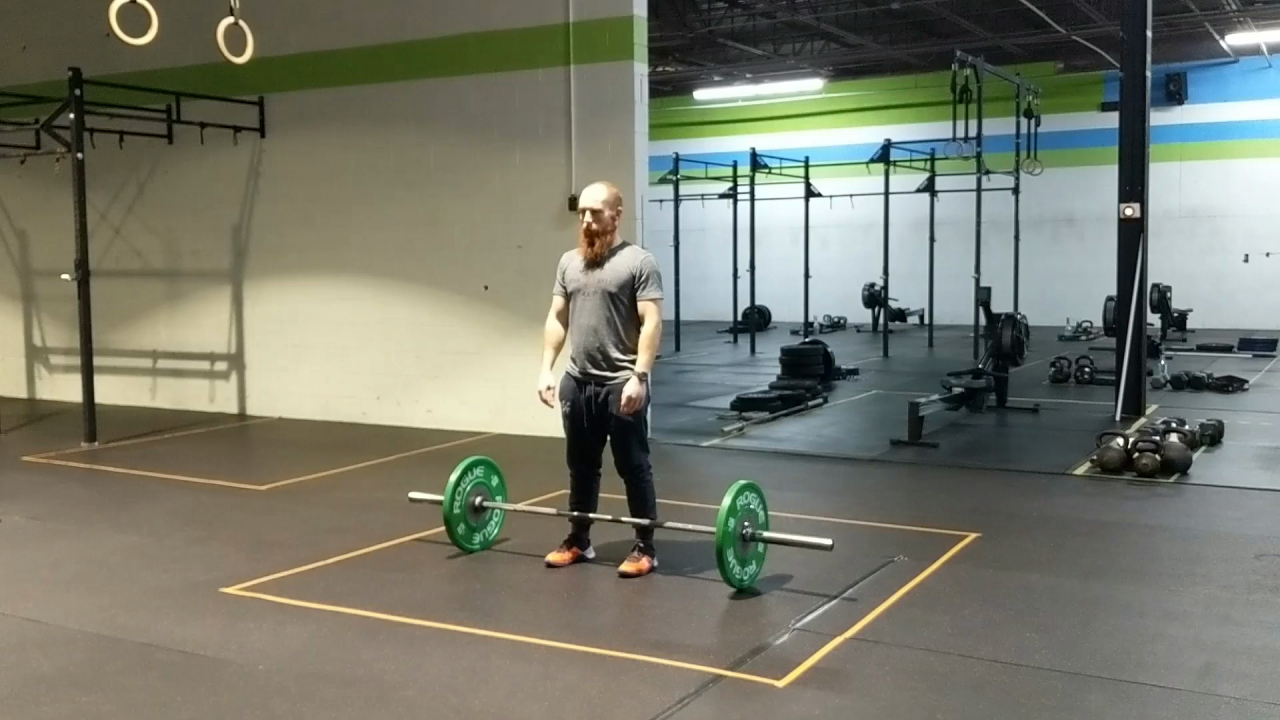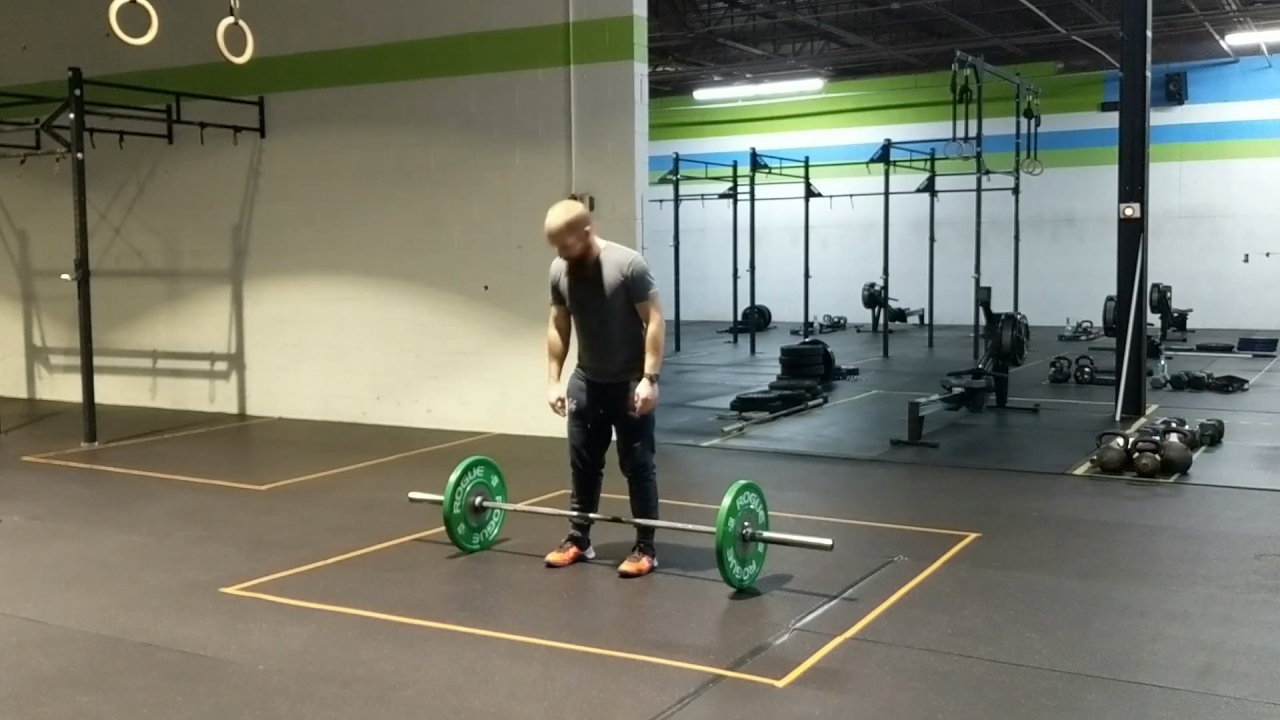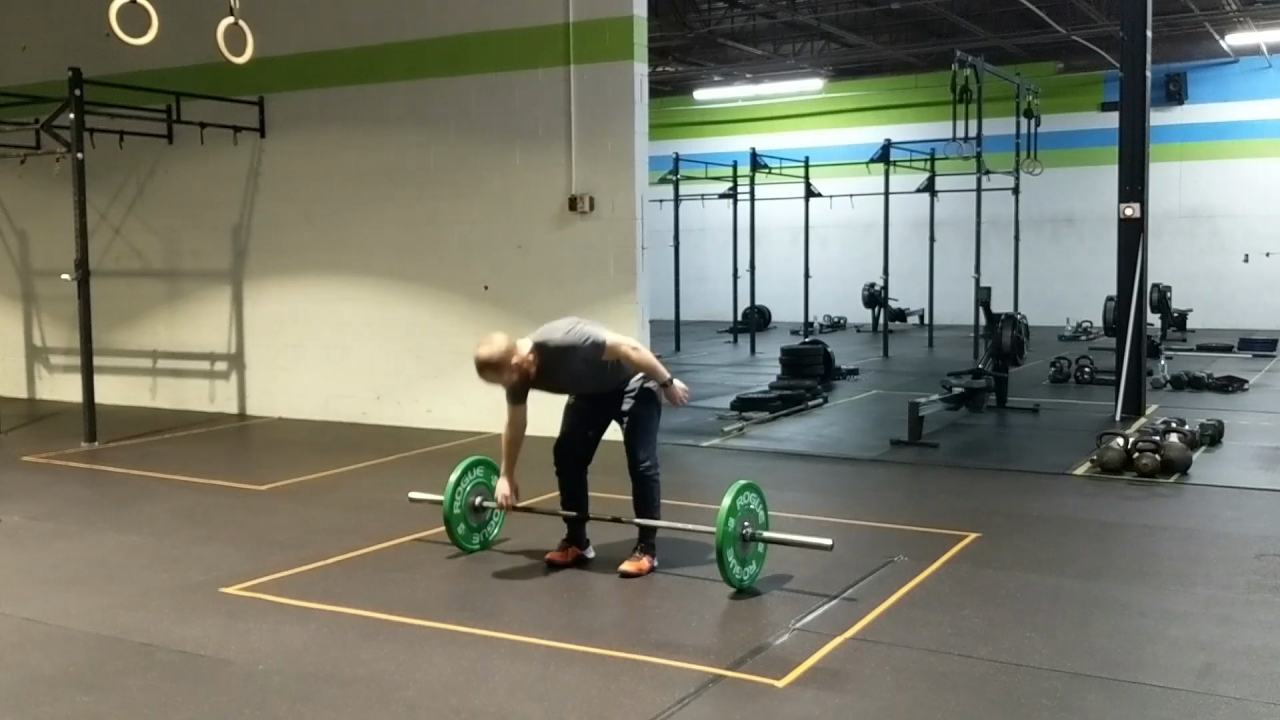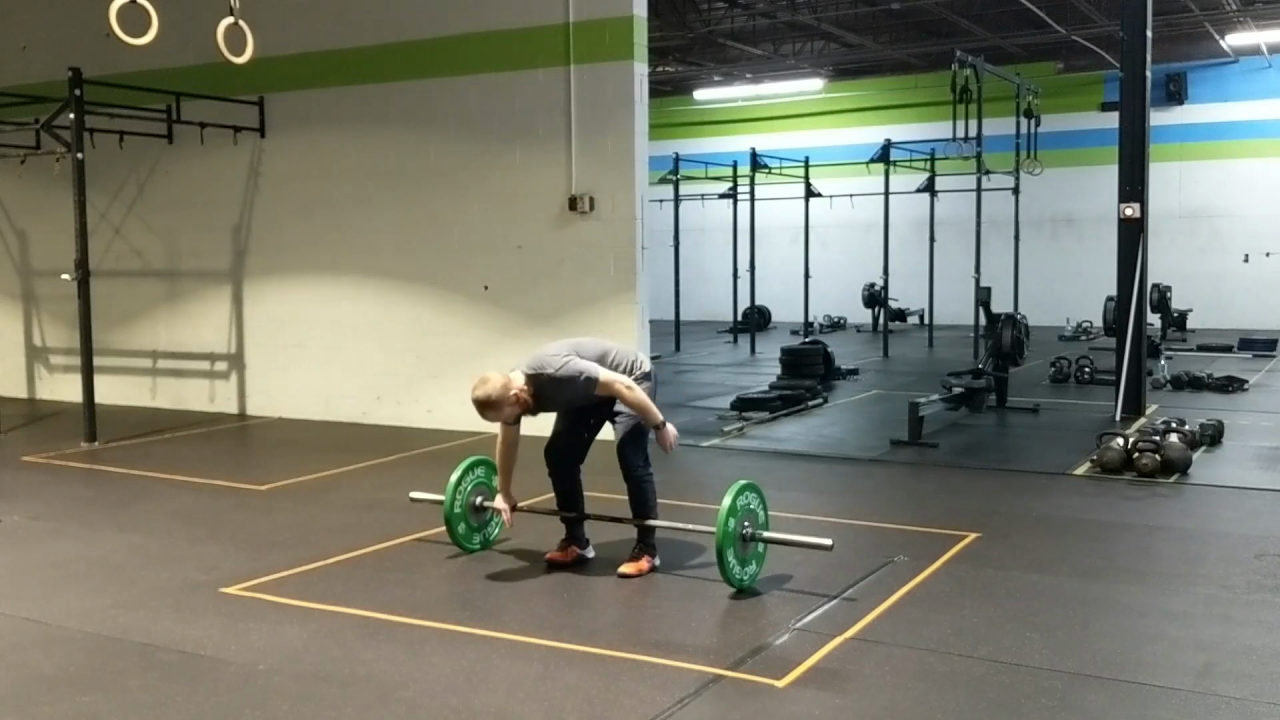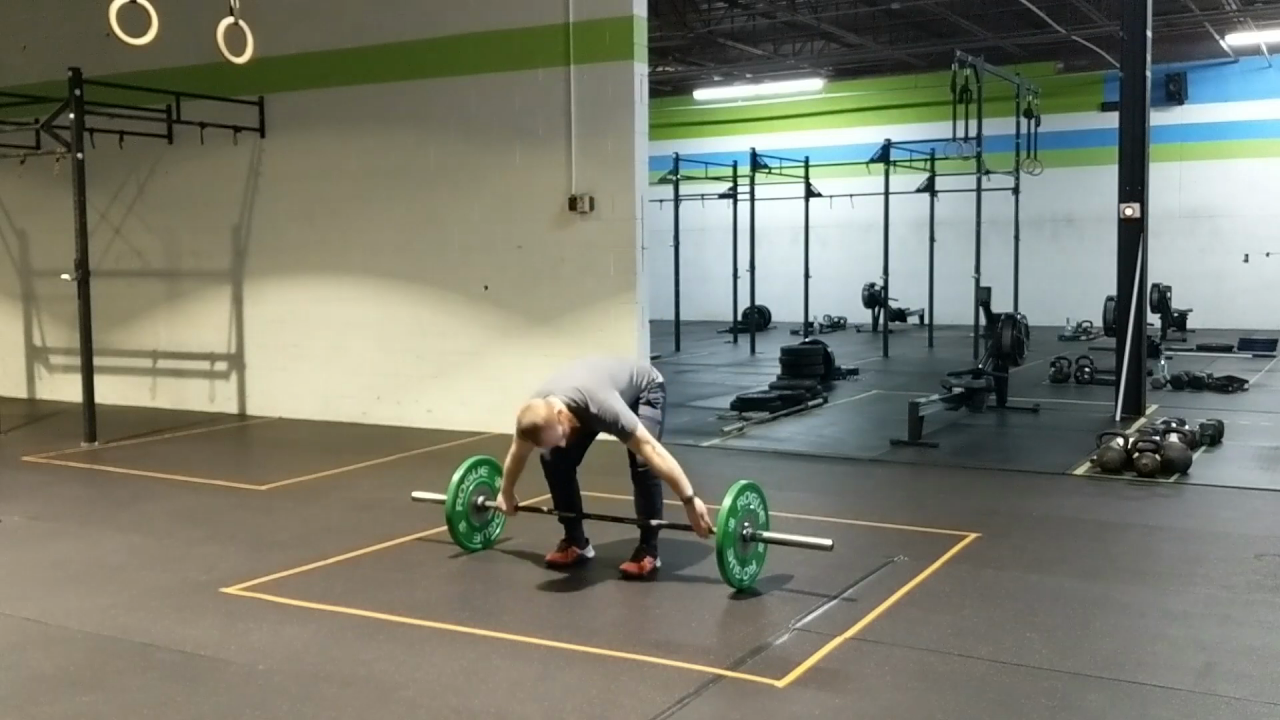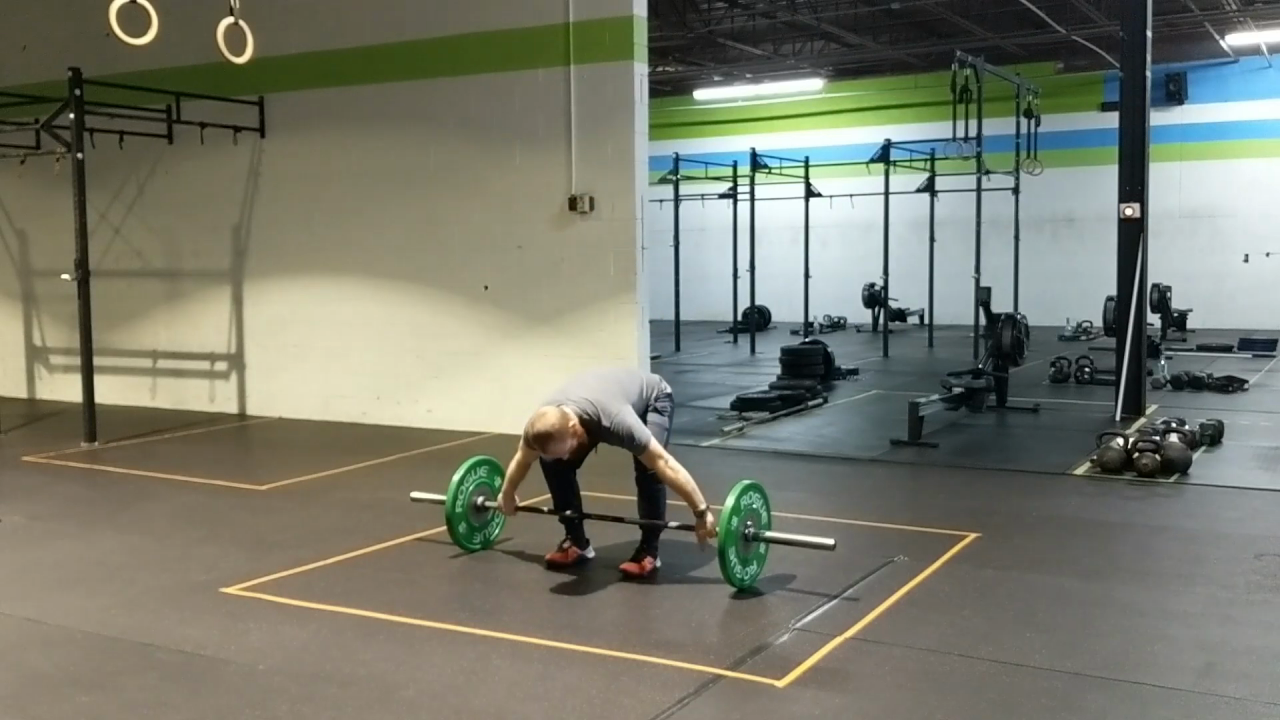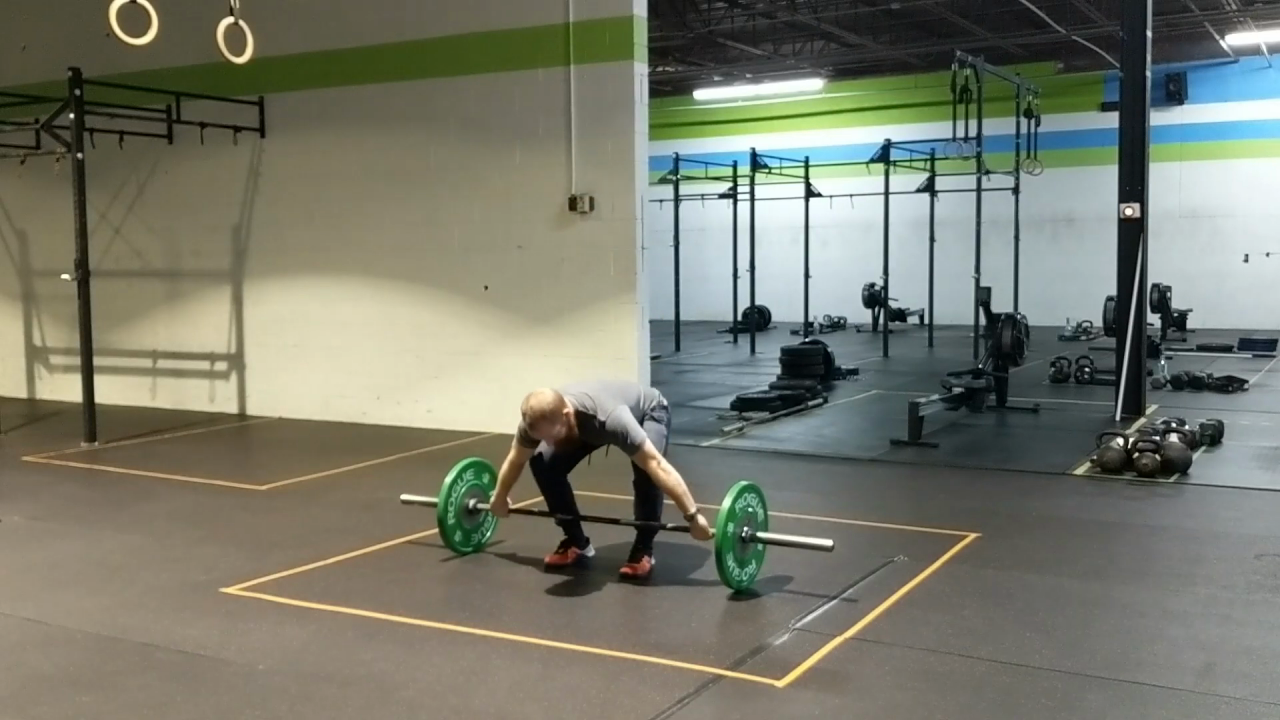
dt=0.5s
person 1, frame 1
left shoulder: (638, 262)
right shoulder: (568, 262)
left elbow: (651, 323)
right elbow: (557, 319)
left wrist: (639, 377)
right wrist: (546, 369)
left hip: (621, 385)
right hip: (577, 383)
left knee: (633, 467)
right knee: (581, 466)
left ankle: (645, 548)
right ankle: (579, 540)
person 1, frame 2
left shoulder: (628, 264)
right shoulder: (559, 271)
left elbow: (654, 321)
right elbow: (558, 327)
left wrist: (649, 379)
right wrist: (554, 381)
left hip: (629, 385)
right hip: (586, 383)
left knee: (637, 466)
right knee: (583, 465)
left ankle: (645, 548)
right ankle: (578, 540)
person 1, frame 3
left shoulder: (563, 341)
right shoulder: (518, 372)
left elbow: (629, 348)
right elbow: (515, 425)
left wrist: (668, 383)
right wrist: (506, 476)
left hip: (635, 381)
right hip: (591, 391)
left knee: (641, 462)
right knee: (566, 456)
left ankle: (646, 549)
right ankle: (577, 542)
person 1, frame 4
left shoulder: (556, 372)
right shoulder: (511, 392)
left elbow: (622, 386)
right elbow: (507, 442)
left wrist: (660, 426)
right wrist: (503, 492)
left hip: (632, 377)
right hip: (586, 393)
left knee: (632, 460)
right knee: (557, 455)
left ankle: (646, 549)
right ankle: (576, 542)
person 1, frame 5
left shoulder: (600, 407)
right shoulder: (536, 415)
left elbow: (652, 453)
right elbow: (517, 454)
left wrist: (690, 501)
right wrist: (506, 494)
left hip: (644, 387)
right hip: (595, 387)
left knee: (643, 464)
right knee: (553, 460)
left ankle: (648, 550)
right ankle: (575, 542)
person 1, frame 6
left shoulder: (614, 420)
right shoulder: (544, 423)
left elbow: (665, 465)
right elbow: (522, 460)
left wrist: (702, 513)
right wrist: (507, 495)
left hip: (652, 397)
right hip: (602, 396)
left knee: (649, 469)
right knee: (551, 462)
left ankle: (649, 550)
right ankle: (576, 542)
person 1, frame 7
left shoulder: (610, 417)
right shoulder: (538, 420)
left elbow: (658, 467)
right elbow: (515, 461)
left wrist: (693, 516)
right wrist: (499, 498)
left hip: (647, 410)
left knee: (646, 474)
right knee: (542, 464)
left ankle: (644, 550)
right ankle: (576, 543)
